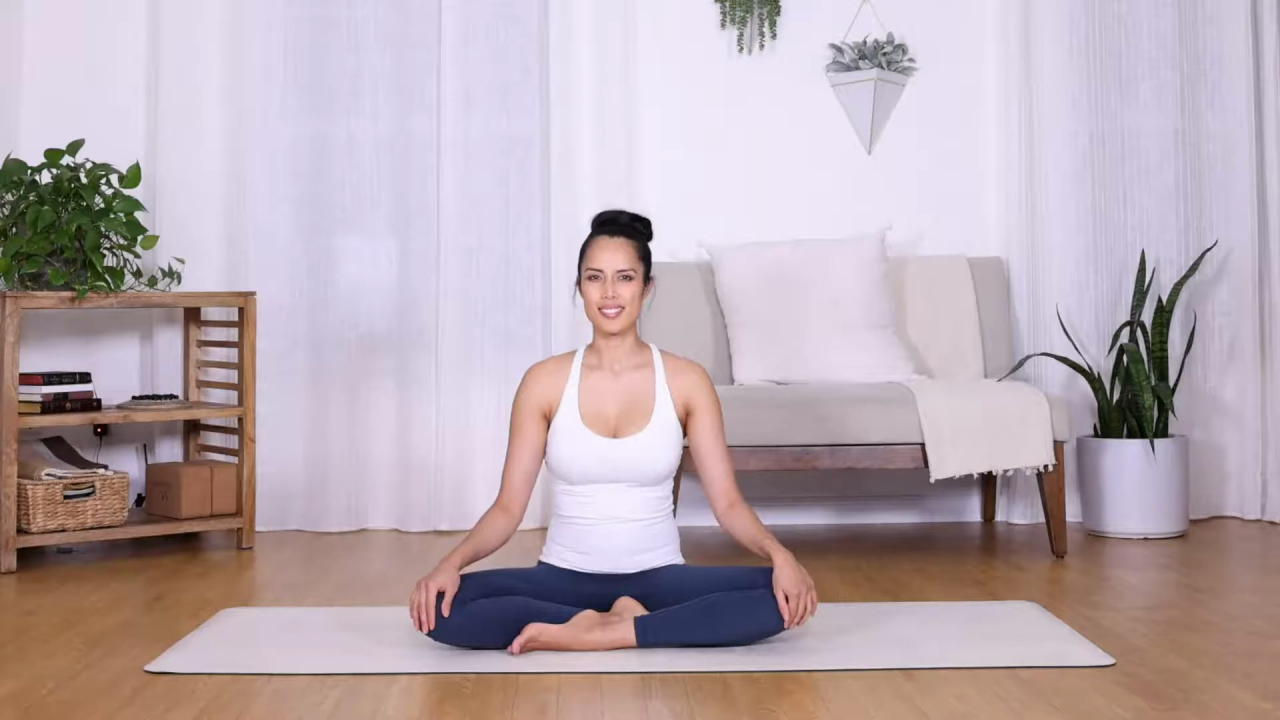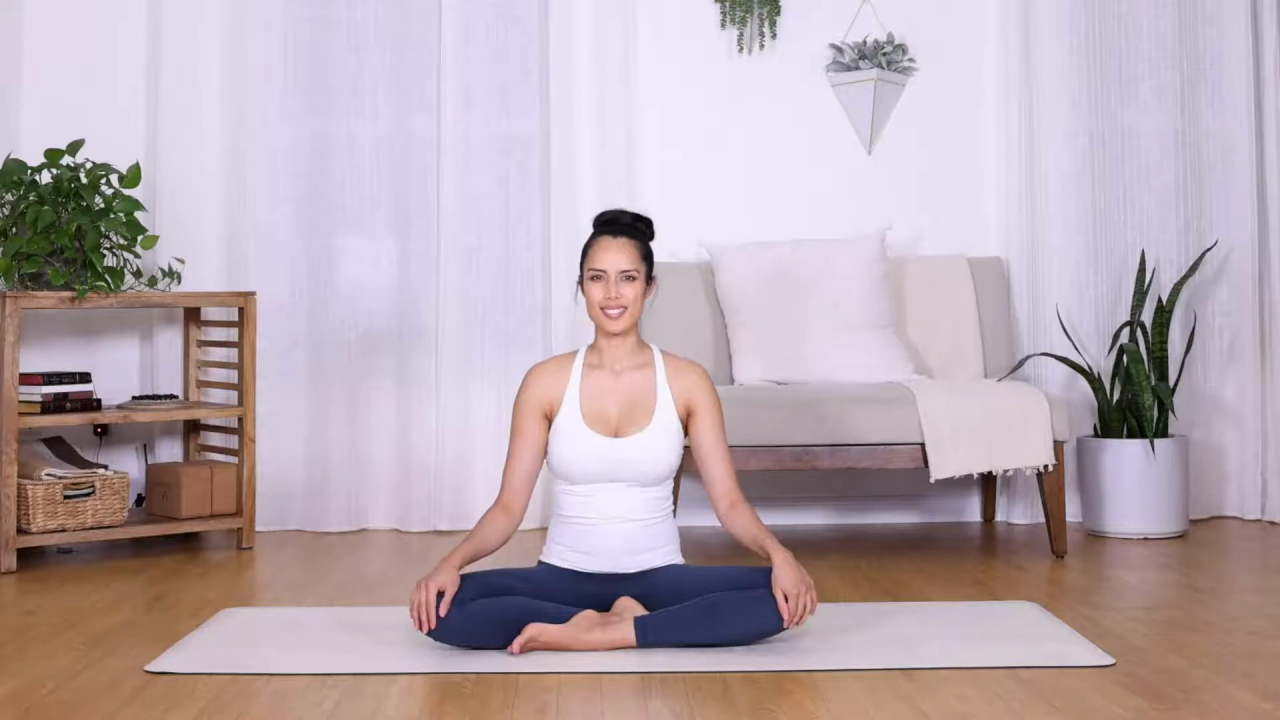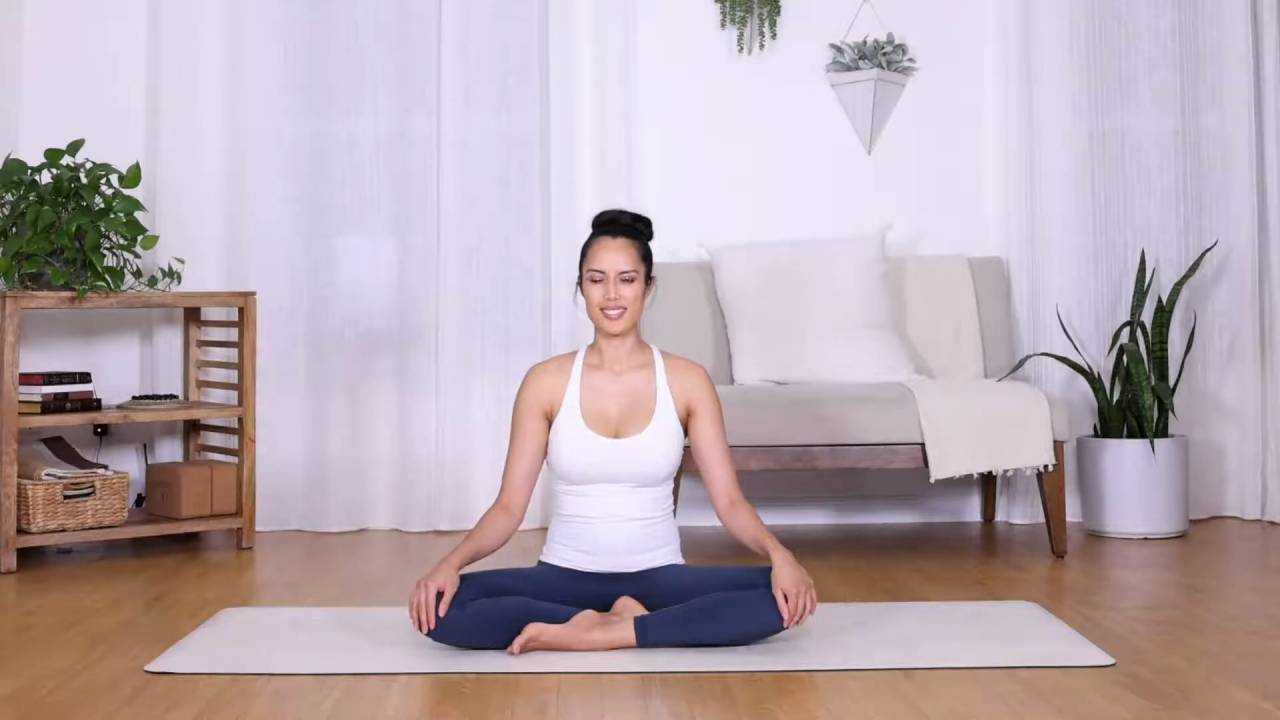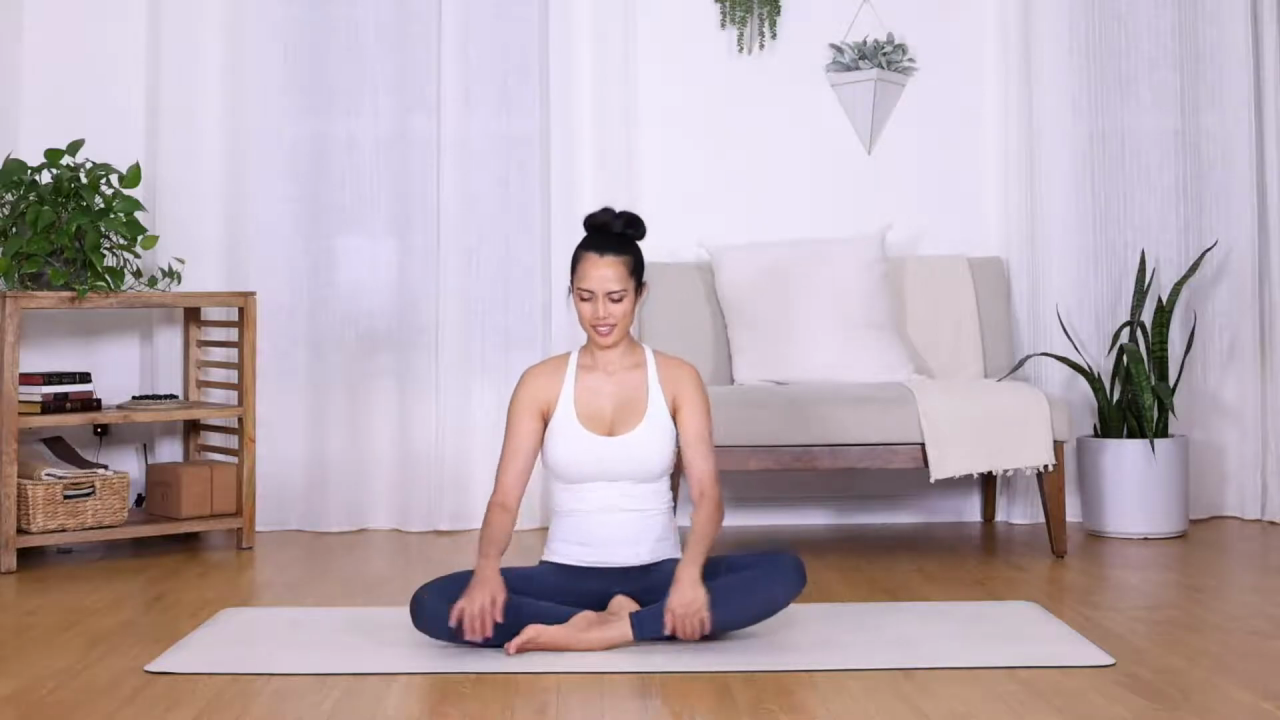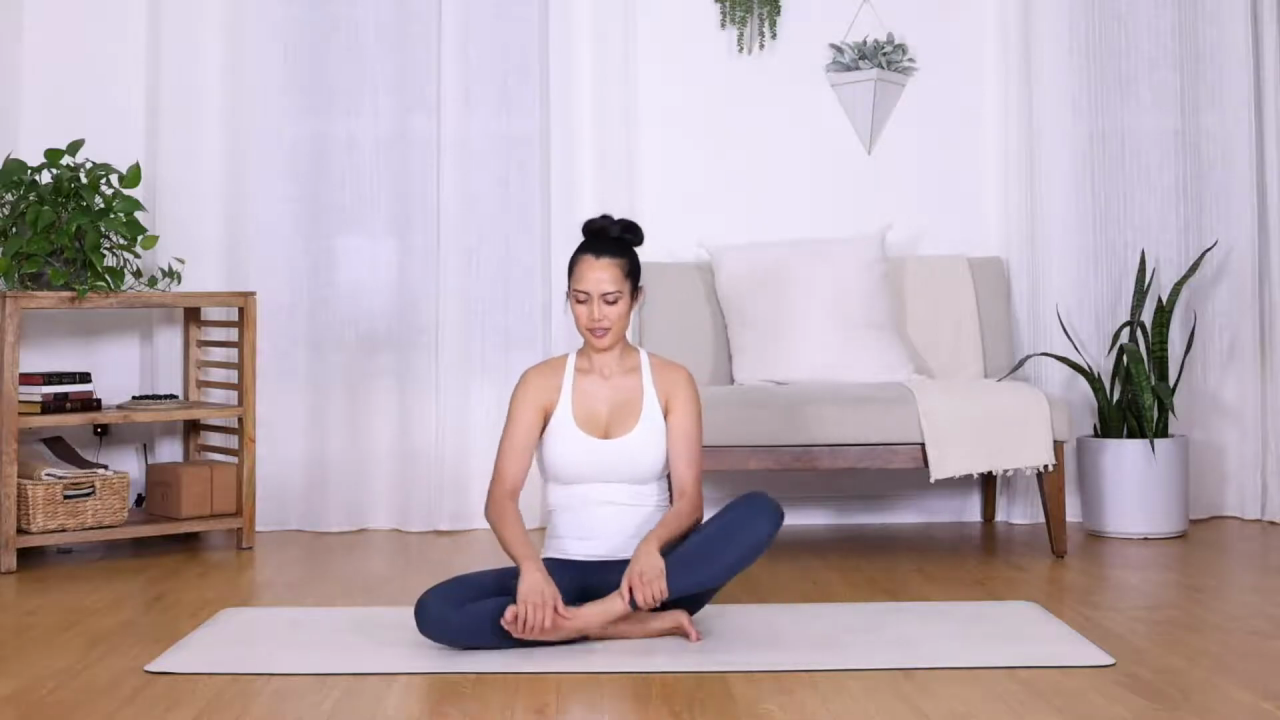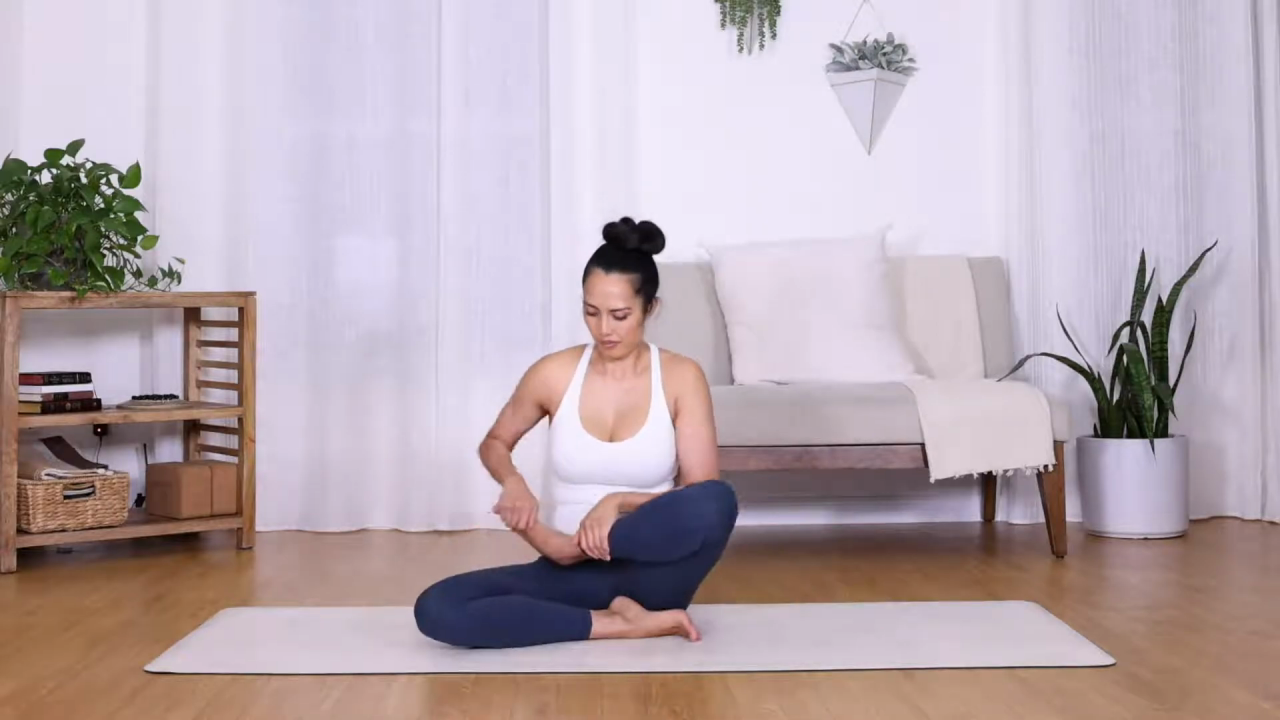
dt=0.5s
person 1, frame 1
left shoulder: (687, 380)
right shoulder: (544, 380)
left elbow: (727, 502)
right elbow: (508, 507)
left wrist: (780, 556)
right wrist: (451, 563)
left hip: (657, 576)
right hip: (566, 576)
left knee: (785, 595)
right knee: (441, 608)
left ankle: (600, 632)
right ankle: (616, 621)
person 1, frame 2
left shoulder: (687, 381)
right shoulder: (546, 381)
left elbow: (729, 501)
right elbow: (509, 505)
left wrist: (779, 554)
right wrist: (451, 562)
left hip: (658, 578)
right hip: (565, 577)
left knee: (783, 597)
right knee: (440, 607)
left ankle: (598, 632)
right ankle: (628, 621)
person 1, frame 3
left shoulder: (687, 381)
right shoulder: (546, 381)
left elbow: (729, 500)
right elbow: (509, 505)
left wrist: (779, 554)
right wrist: (450, 562)
left hip: (657, 576)
right hip: (566, 576)
left knee: (785, 598)
right knee: (439, 608)
left ankle: (592, 632)
right ankle: (626, 624)
person 1, frame 4
left shoulder: (678, 379)
right shoulder: (541, 382)
left elbow: (706, 493)
right elbow: (504, 500)
left wrist: (690, 572)
right wrist: (486, 569)
left hip: (655, 573)
right hip: (567, 575)
left knee: (786, 573)
right knee: (434, 606)
left ankle: (600, 630)
right ankle: (650, 622)
person 1, frame 5
left shoulder: (672, 381)
right shoulder: (541, 383)
left elbow: (690, 501)
right elbow: (501, 496)
left wrist: (652, 547)
right wrist: (531, 567)
left hip: (648, 575)
right hip: (565, 573)
left knee: (761, 512)
right knee: (435, 612)
left ankle: (596, 615)
right ankle: (632, 622)
person 1, frame 6
left shoulder: (681, 378)
right shoulder: (553, 374)
left elbow: (704, 494)
right elbow: (494, 444)
left wrist: (620, 501)
right wrist: (513, 482)
left hip: (648, 576)
right hip: (569, 576)
left knee: (716, 500)
right knee: (436, 610)
right ankle: (618, 624)
